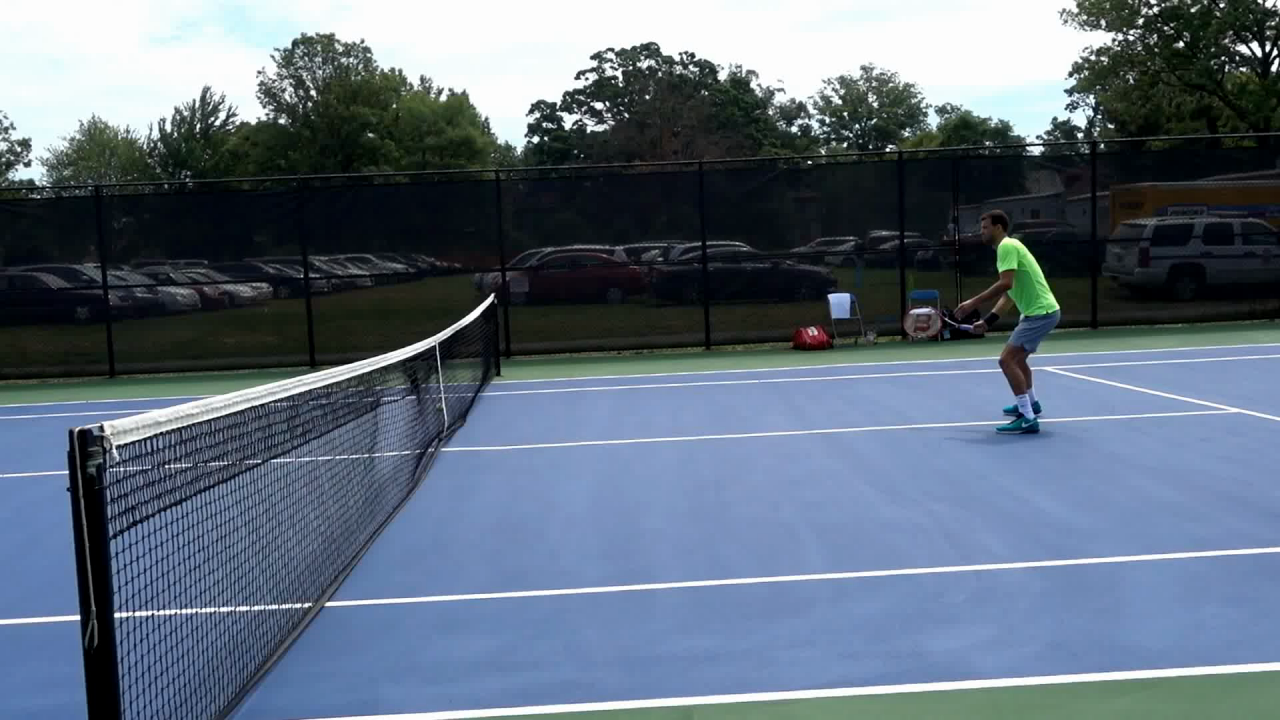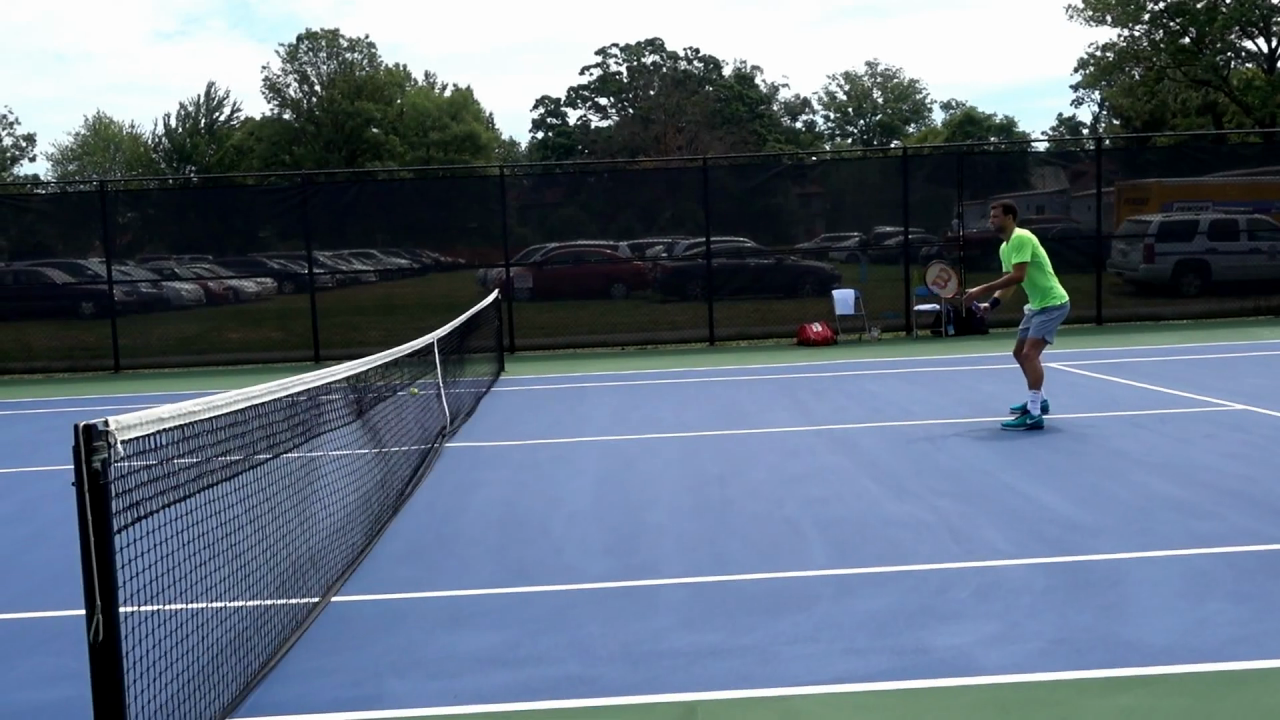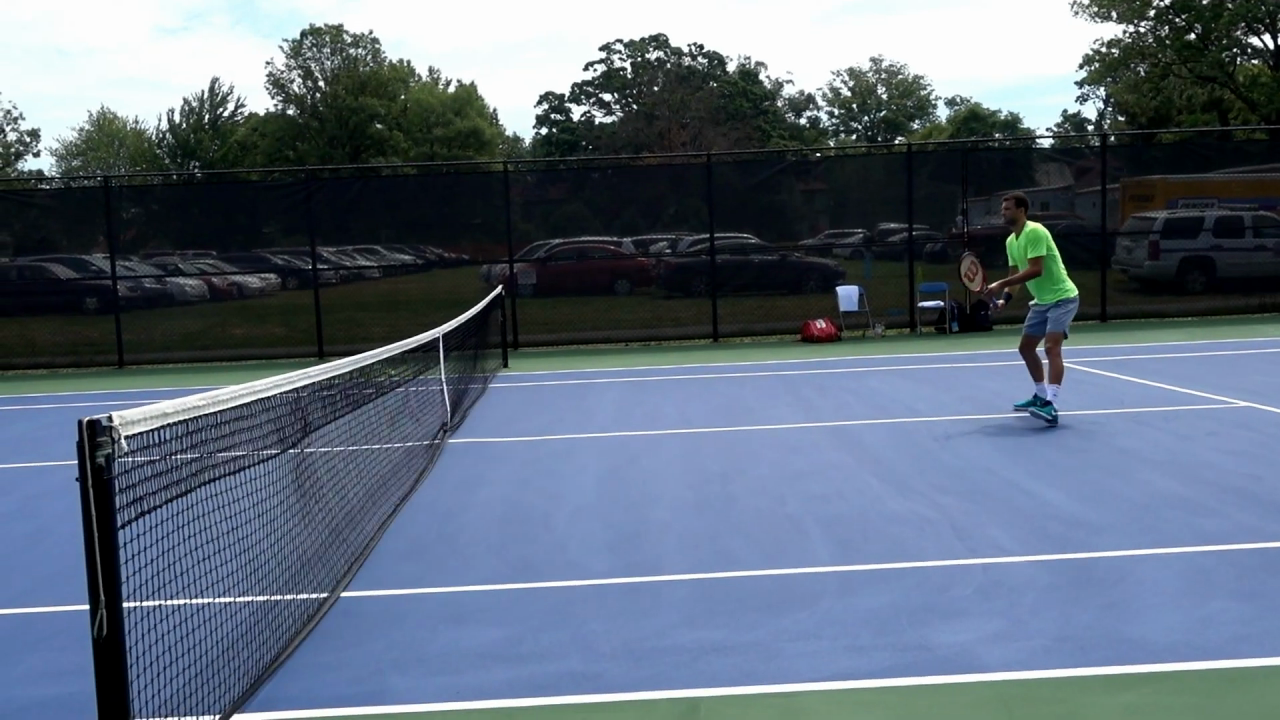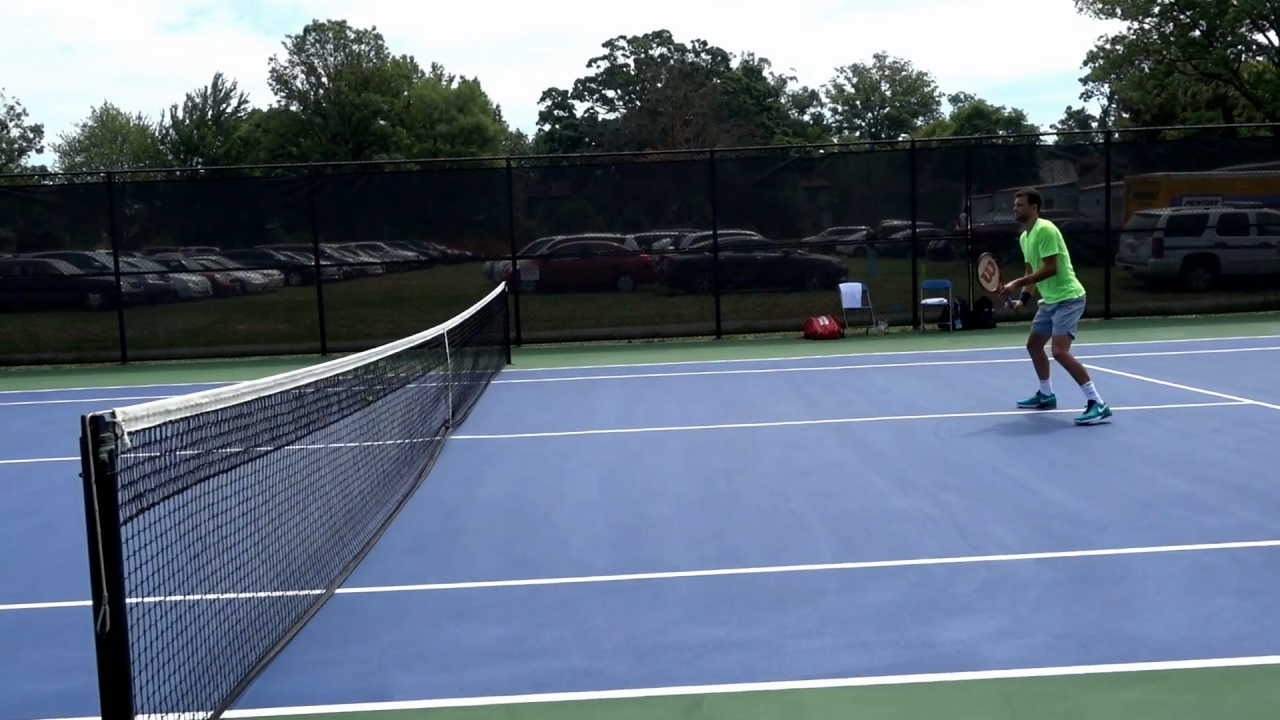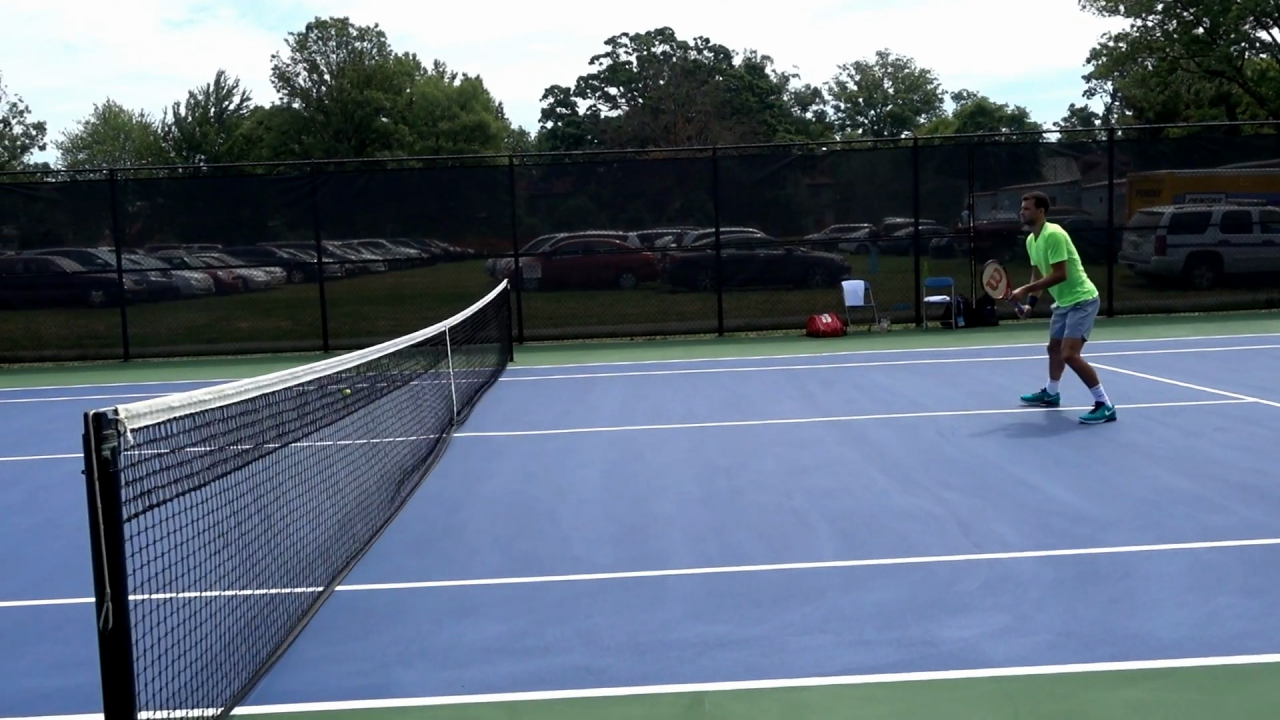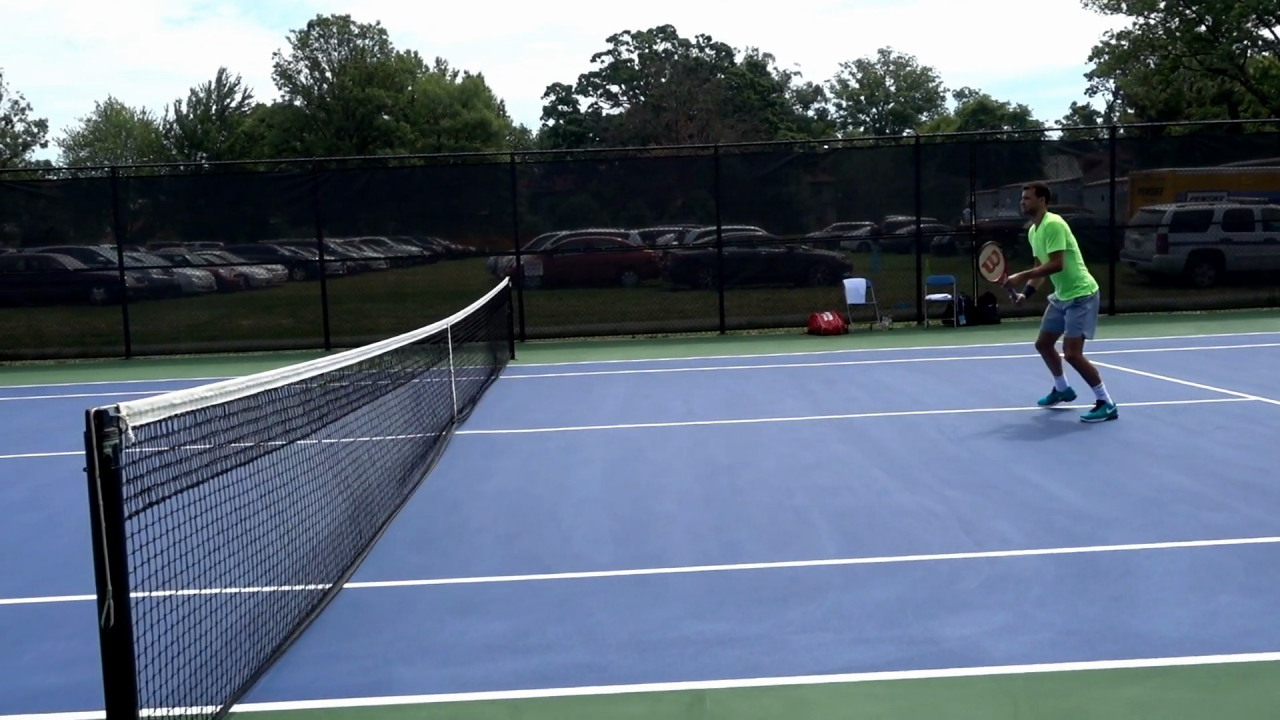
dt=0.2s
person 1, frame 1
left shoulder: (1008, 246)
right shoulder: (1003, 252)
left elbow: (1005, 285)
right elbow: (1007, 296)
left wrist: (973, 302)
right wrist: (988, 321)
left hip: (1041, 313)
right hip: (1036, 312)
left knee: (1007, 360)
right knee: (1016, 357)
left ankle: (1028, 418)
right ankle: (1031, 402)
person 1, frame 2
left shoulder: (1021, 237)
right shoulder: (1004, 247)
left elbow: (1018, 276)
right elbow: (1007, 283)
left wrist: (982, 290)
right wrist: (990, 304)
left hip: (1053, 304)
right hip: (1037, 305)
left knee: (1030, 353)
right knee: (1020, 352)
left ankle: (1033, 415)
right ankle: (1038, 400)
person 1, frame 3
left shoulder: (1034, 231)
right shoulder: (1011, 241)
left elbow: (1036, 269)
right elbow: (1015, 275)
left wrist: (1000, 285)
right wrist: (1004, 299)
left hip: (1062, 297)
right hip: (1042, 300)
left knee: (1052, 348)
right knee: (1025, 348)
left ankle: (1051, 407)
right ankle: (1043, 396)
person 1, frame 4
left shoulder: (1045, 230)
right shoulder: (1024, 237)
left elbow: (1051, 268)
right elbow: (1031, 271)
left wrist: (1017, 283)
right wrist: (1022, 299)
left hip: (1068, 298)
right hip: (1049, 300)
left knee: (1059, 351)
right knee: (1034, 345)
left ankle: (1097, 403)
right ankle: (1046, 395)
person 1, frame 5
left shoulder: (1053, 234)
right shoulder: (1031, 241)
left elbow: (1060, 274)
right elbow: (1037, 276)
left wrist: (1025, 290)
right wrist: (1030, 303)
left hip: (1082, 300)
right hip: (1064, 303)
left knee: (1070, 354)
right knee: (1054, 348)
left ankle: (1105, 405)
right ankle: (1051, 393)
person 1, frame 6
left shoulder: (1053, 223)
right shoulder: (1032, 230)
left elbow: (1056, 265)
right elbow: (1040, 267)
left wrist: (1020, 277)
right wrist: (1025, 292)
left hip: (1082, 296)
right hip: (1061, 296)
left knee: (1072, 353)
right knee: (1043, 344)
left ankle: (1106, 403)
right ankle: (1062, 389)
